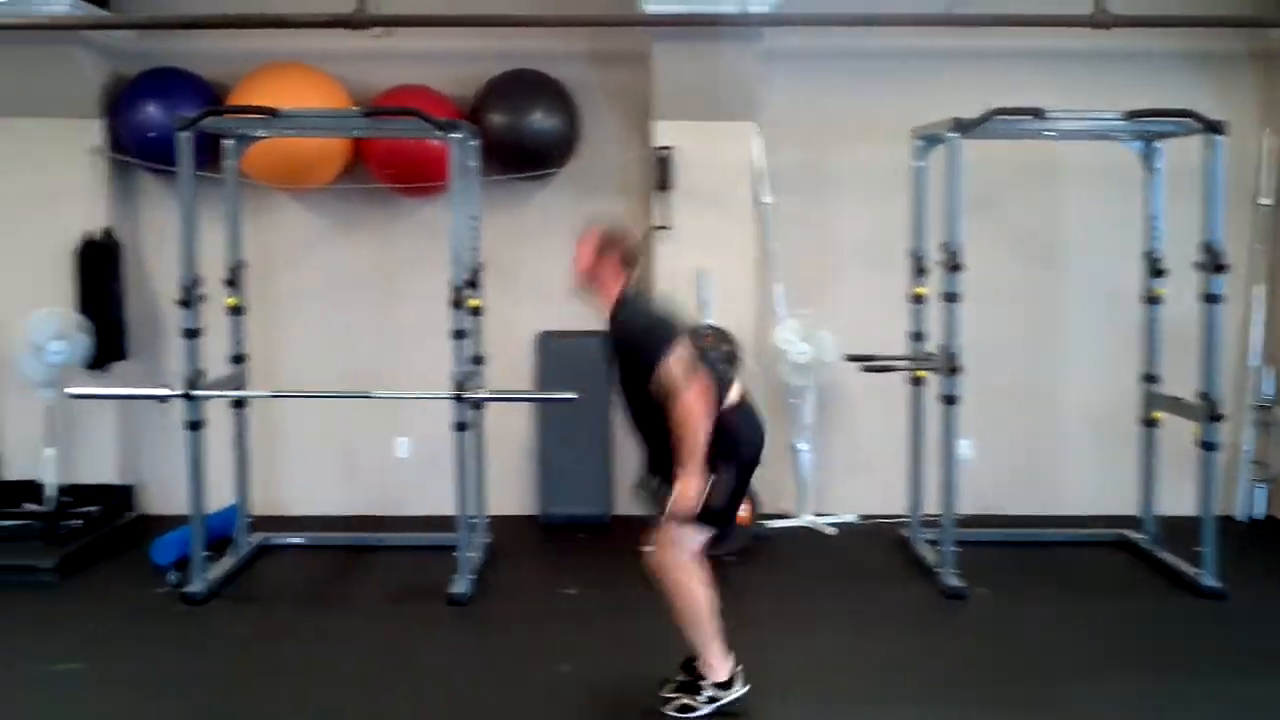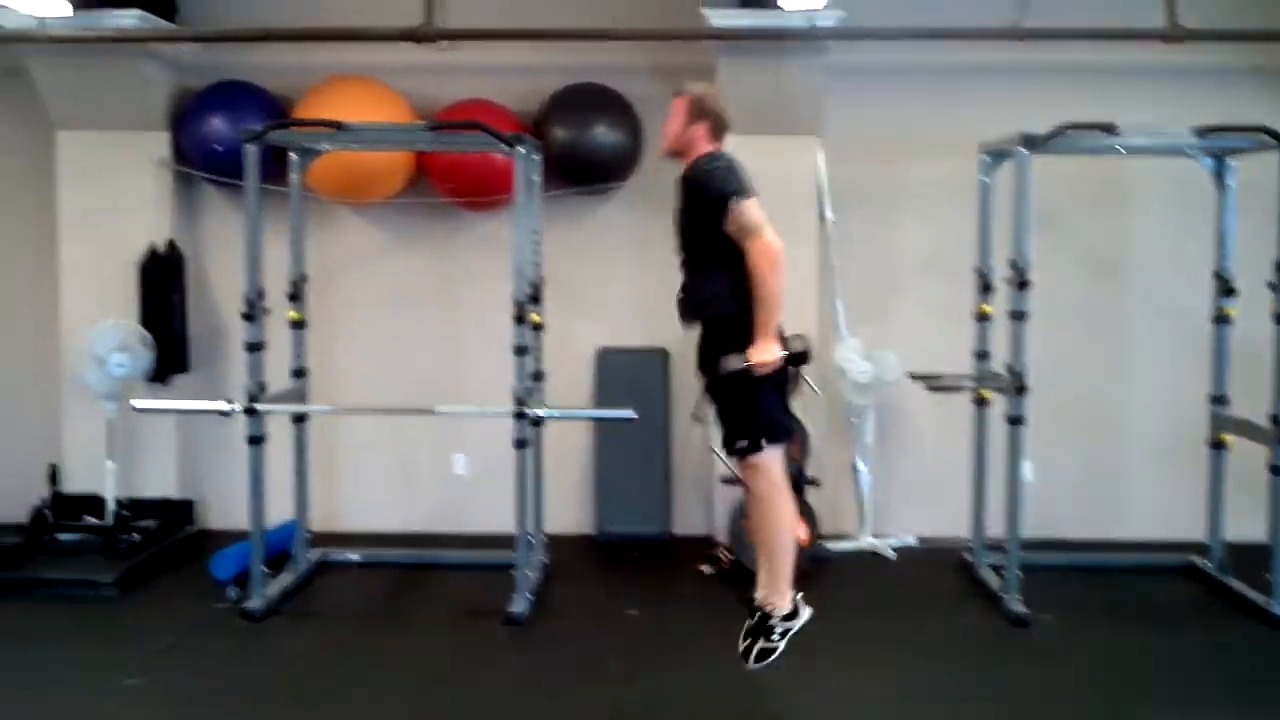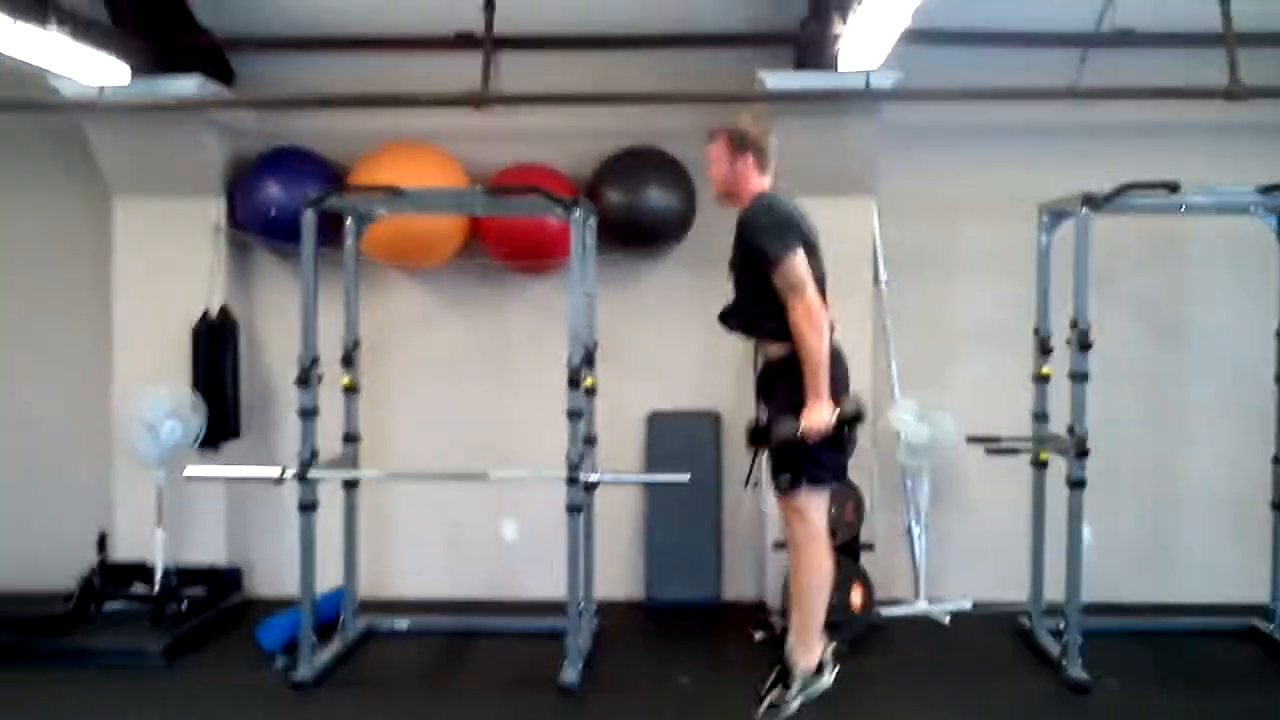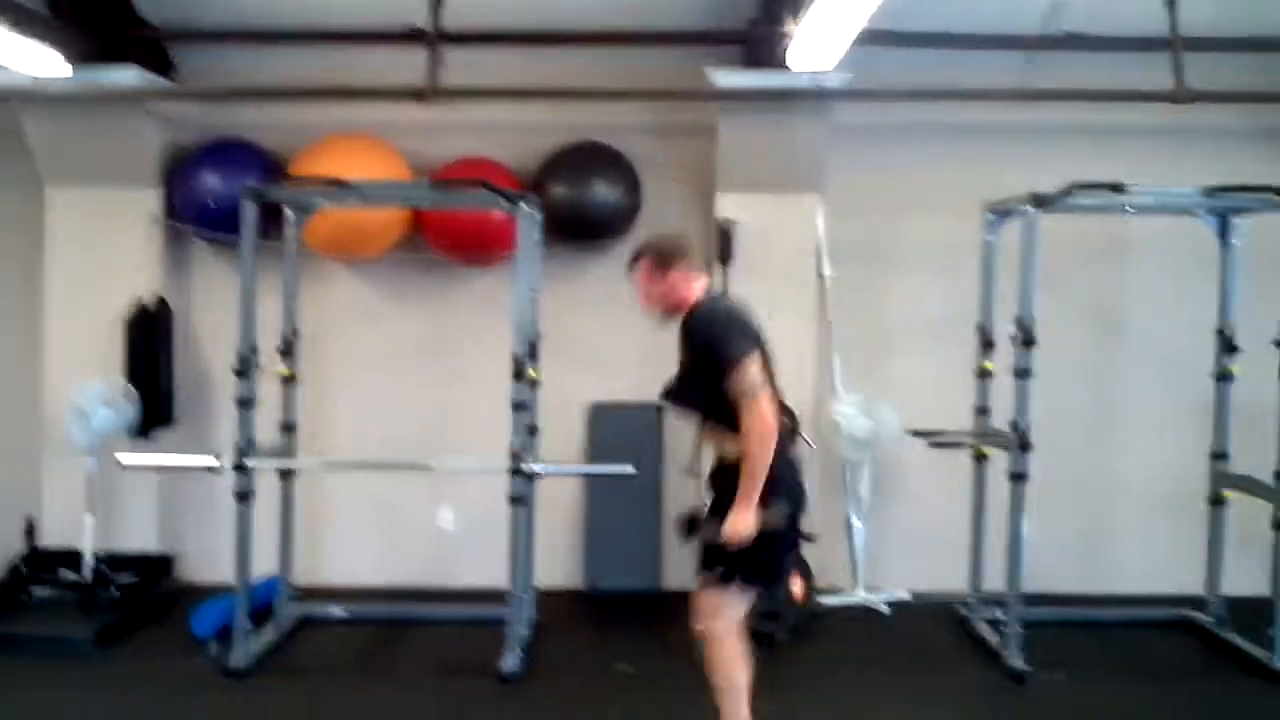
dt=0.2s
person 1, frame 1
left shoulder: (634, 322)
right shoulder: (630, 317)
left elbow: (693, 390)
left wrist: (689, 477)
right wrist: (681, 472)
left hip: (726, 434)
right hip: (721, 430)
left knee: (671, 552)
right knee: (674, 547)
left ankle: (719, 675)
right ankle: (712, 660)
person 1, frame 2
left shoulder: (708, 173)
right shoulder: (707, 176)
left elbow: (765, 244)
left wrist: (767, 338)
left hip: (749, 345)
right hip: (731, 342)
left knee: (763, 471)
right knee: (758, 470)
left ankle: (781, 605)
right ankle: (772, 597)
person 1, frame 3
left shoulder: (762, 217)
right shoulder: (770, 216)
left elbow: (807, 305)
left wrist: (818, 399)
left hip: (801, 381)
right hip: (795, 378)
left knee: (804, 517)
right knee: (803, 519)
left ankle: (805, 661)
right ankle: (809, 652)
person 1, frame 4
left shoulder: (711, 321)
right shoulder: (710, 318)
left elbow: (760, 411)
left wrist: (746, 507)
left hip: (760, 484)
right hip: (746, 478)
left knee: (713, 616)
right knee: (721, 614)
